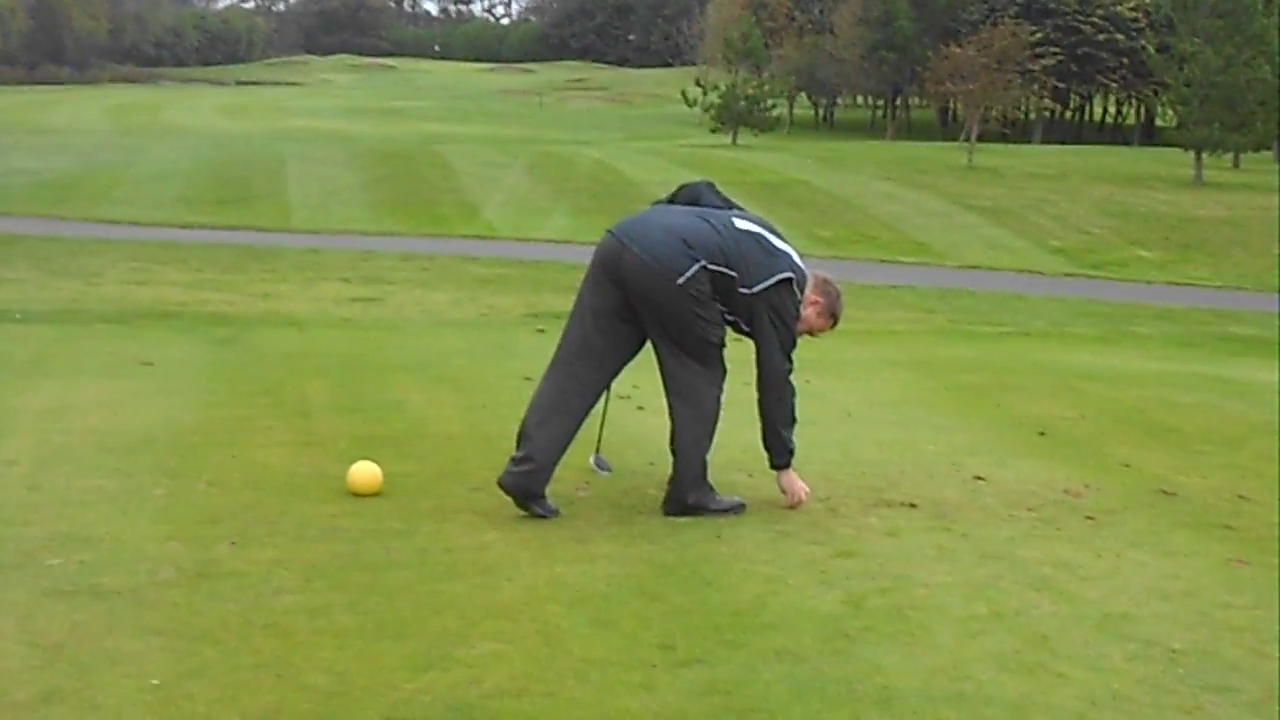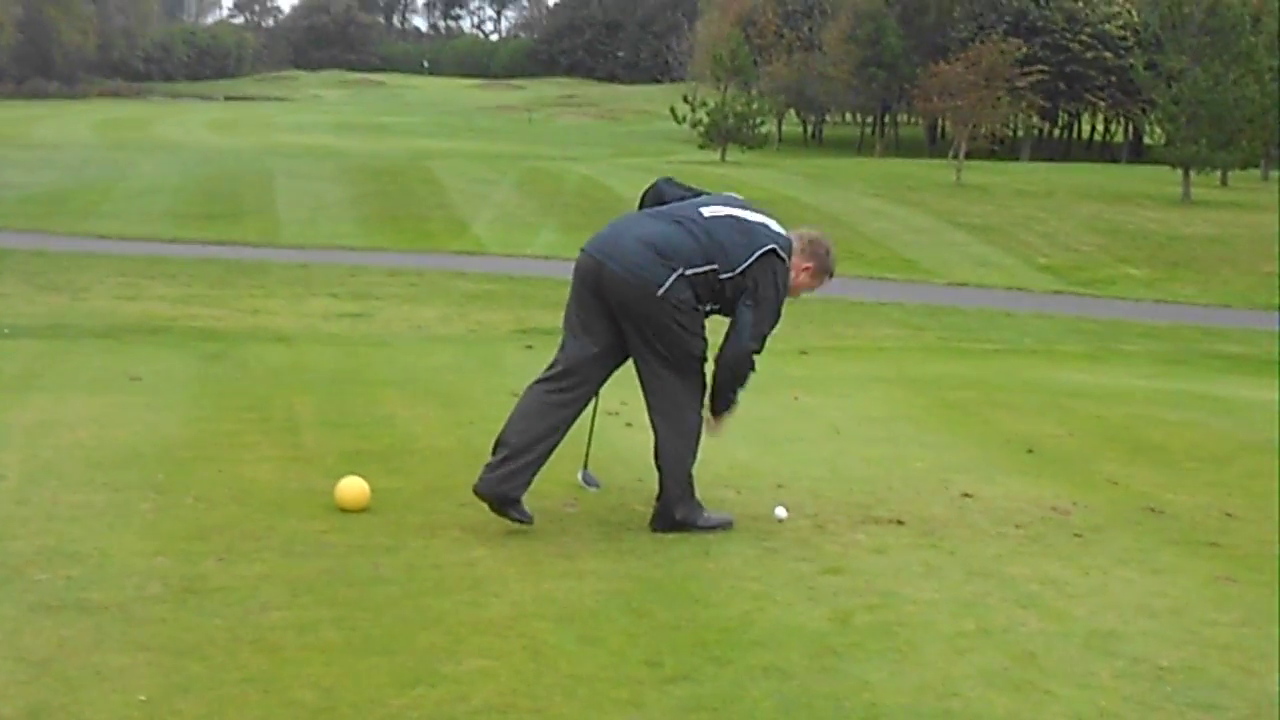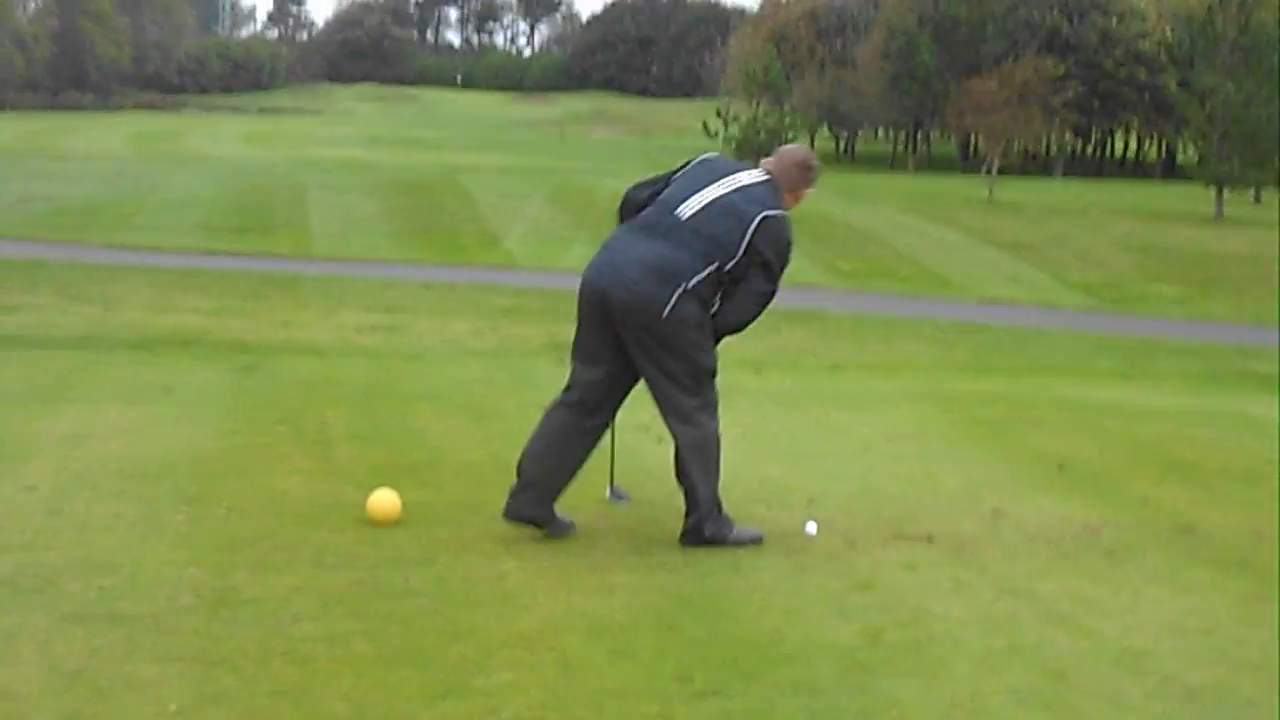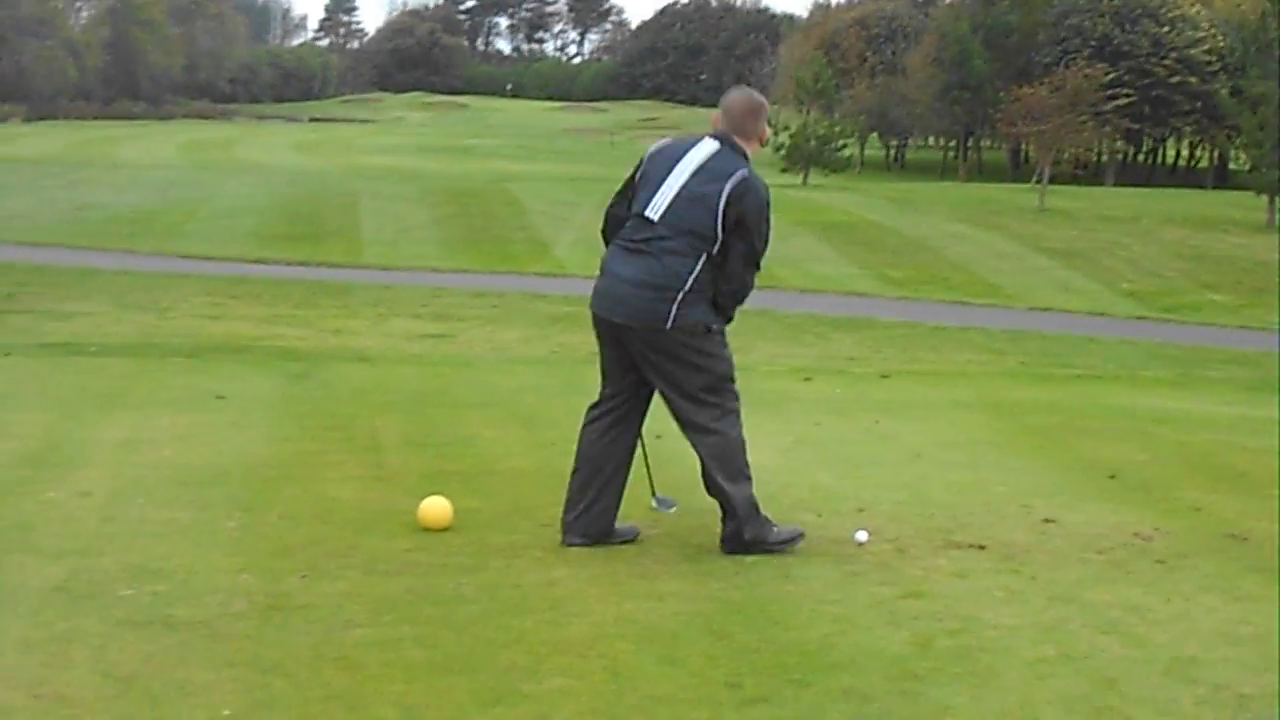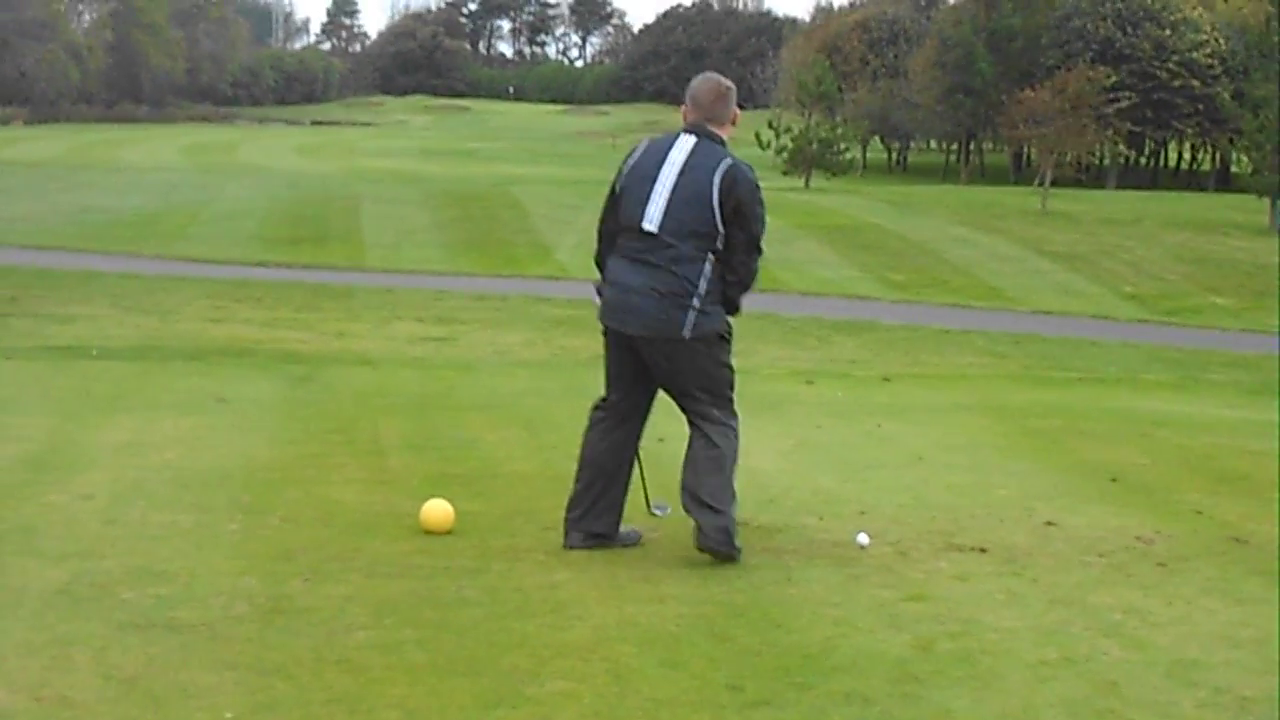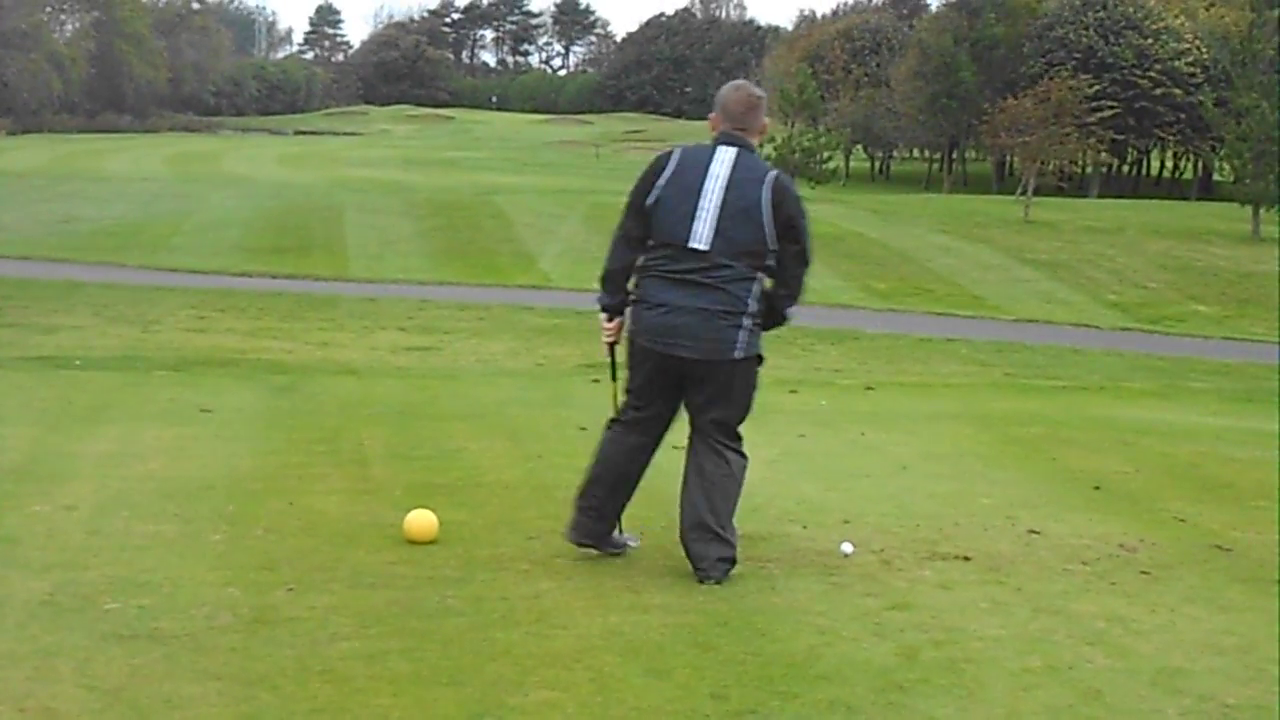
dt=0.3s
person 1, frame 1
left shoulder: (762, 243)
right shoulder: (782, 290)
left elbow: (697, 193)
right elbow: (774, 379)
right wrist: (783, 465)
left hip: (621, 240)
right hip: (671, 269)
left knee: (577, 367)
right knee: (700, 377)
left ankle: (525, 475)
right ankle: (690, 491)
person 1, frame 2
left shoulder: (739, 209)
right shoulder: (771, 268)
left elbow: (660, 192)
right elbow: (741, 348)
right wrist: (720, 408)
left hip: (602, 251)
right hip: (653, 280)
left knee: (570, 373)
right knee: (681, 393)
left ankle: (501, 479)
right ankle: (678, 508)
person 1, frame 3
left shoulder: (710, 165)
right shoulder: (772, 228)
left elbow: (634, 199)
right elbow: (744, 306)
right wrist: (701, 339)
left hip: (603, 274)
right hip: (660, 300)
left knee: (585, 397)
right knee: (693, 410)
left ankle: (530, 500)
right ankle: (706, 523)
person 1, frame 4
left shoulder: (665, 151)
right shoulder: (747, 189)
left elbow: (614, 218)
right elbow: (740, 274)
right wrist: (714, 318)
left hip: (611, 294)
right hip: (672, 312)
left knee: (615, 406)
right knee: (715, 414)
left ankle: (586, 522)
right ankle: (745, 526)
person 1, frame 5
left shoulder: (644, 153)
right shoulder: (735, 177)
left elbow: (607, 231)
right elbow: (743, 261)
right wrist: (721, 308)
left hip: (622, 305)
right hip: (684, 318)
left knee: (618, 410)
right knee: (714, 419)
left ankle: (588, 523)
right ankle: (714, 525)
person 1, frame 6
left shoulder: (668, 165)
right shoulder: (776, 189)
left elbow: (627, 242)
right elbow: (791, 274)
left wrist: (612, 305)
right wrist: (761, 318)
left hip: (654, 323)
right hip: (726, 337)
left knee: (636, 421)
right knee: (717, 442)
left ankle: (589, 523)
right ankle: (709, 556)
